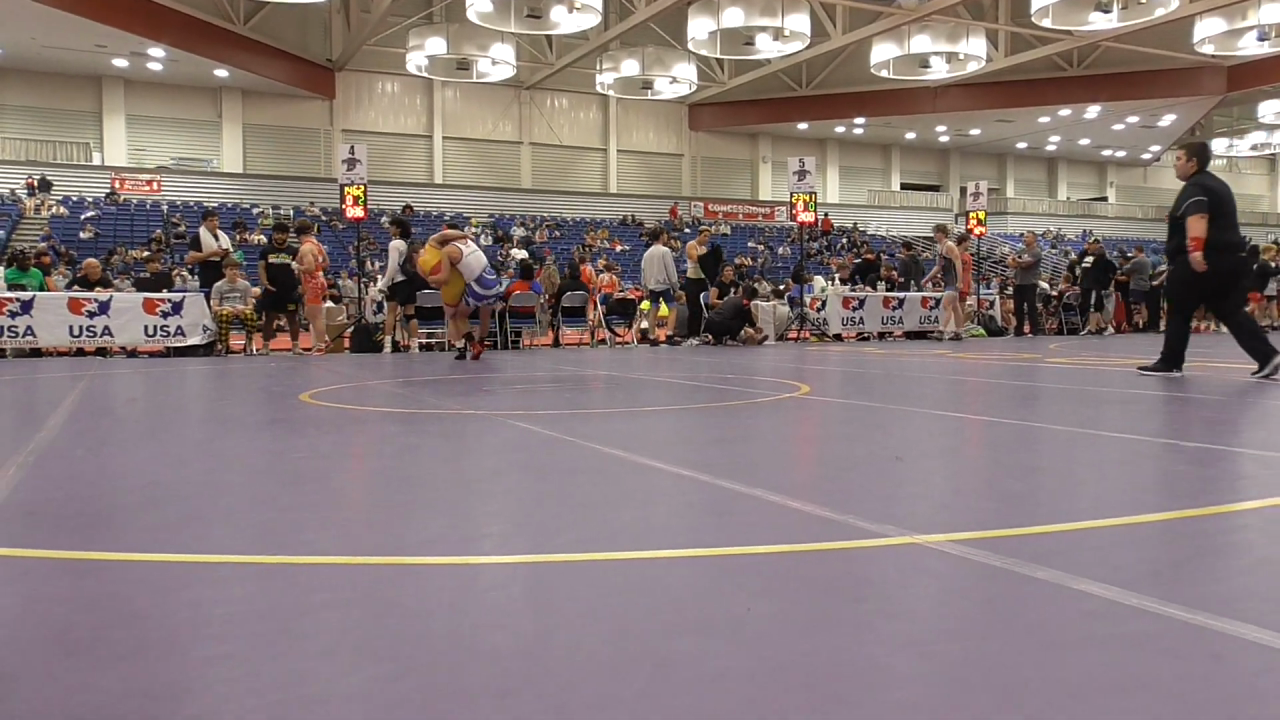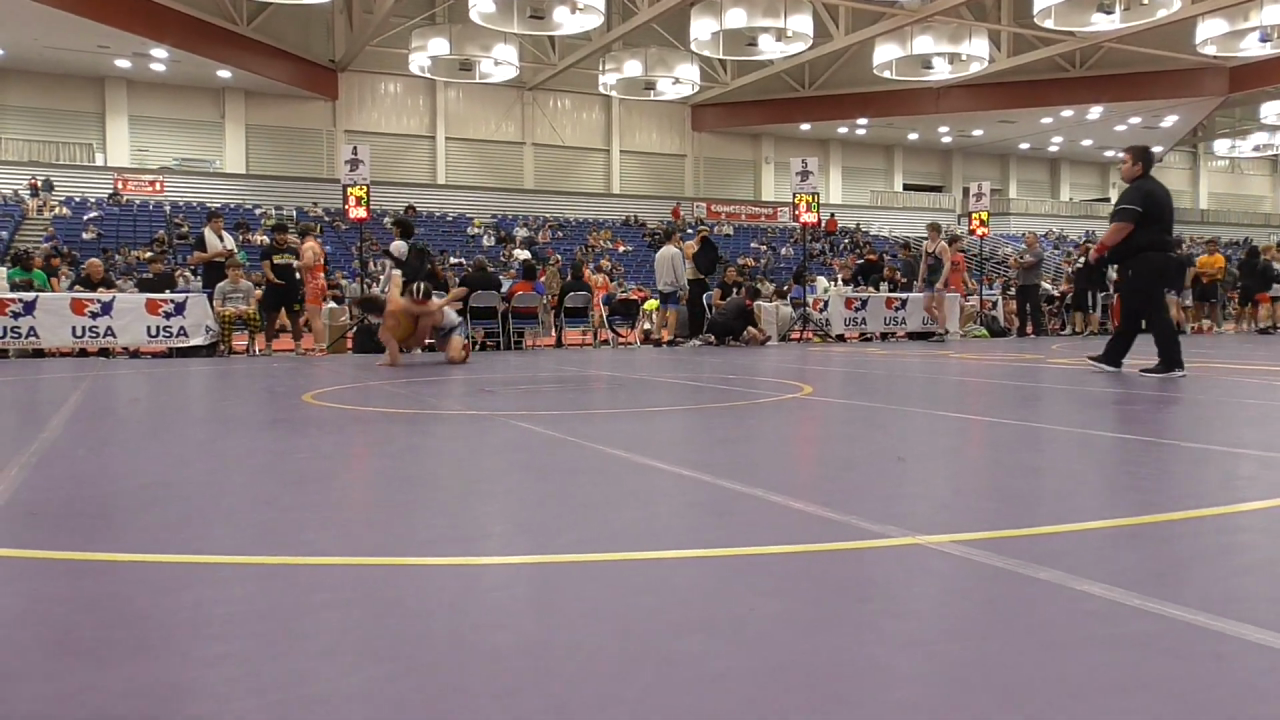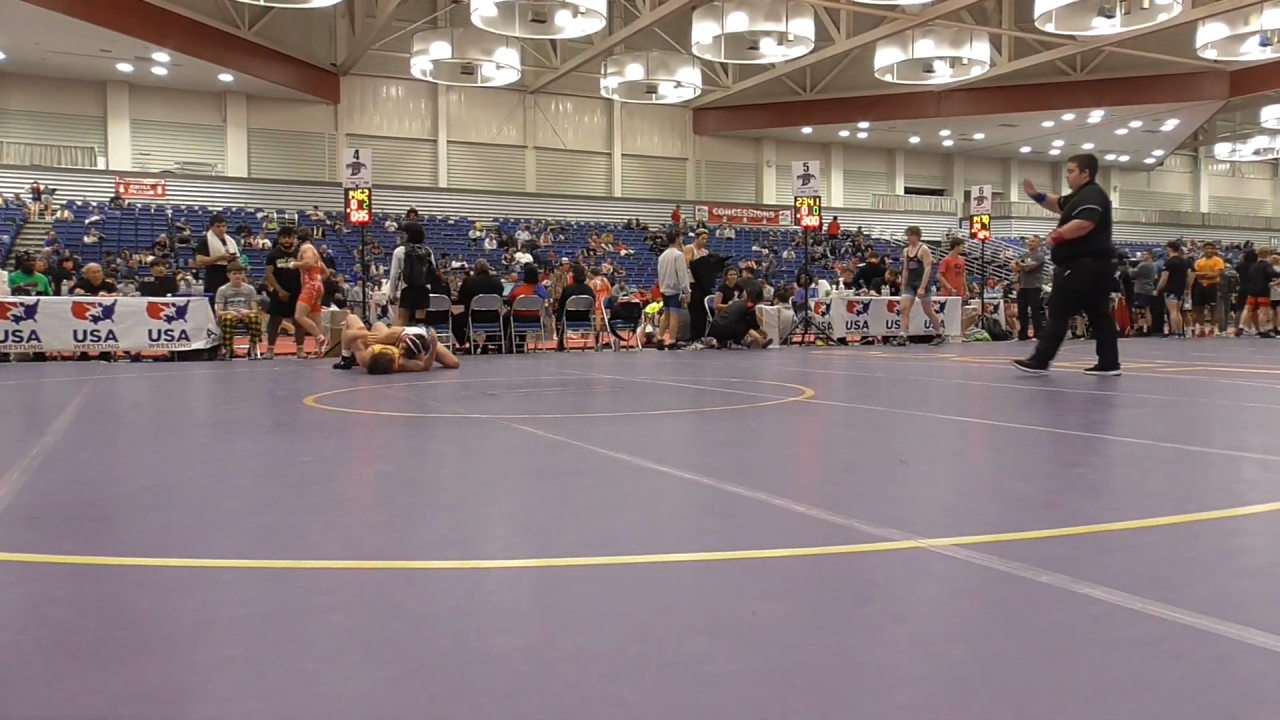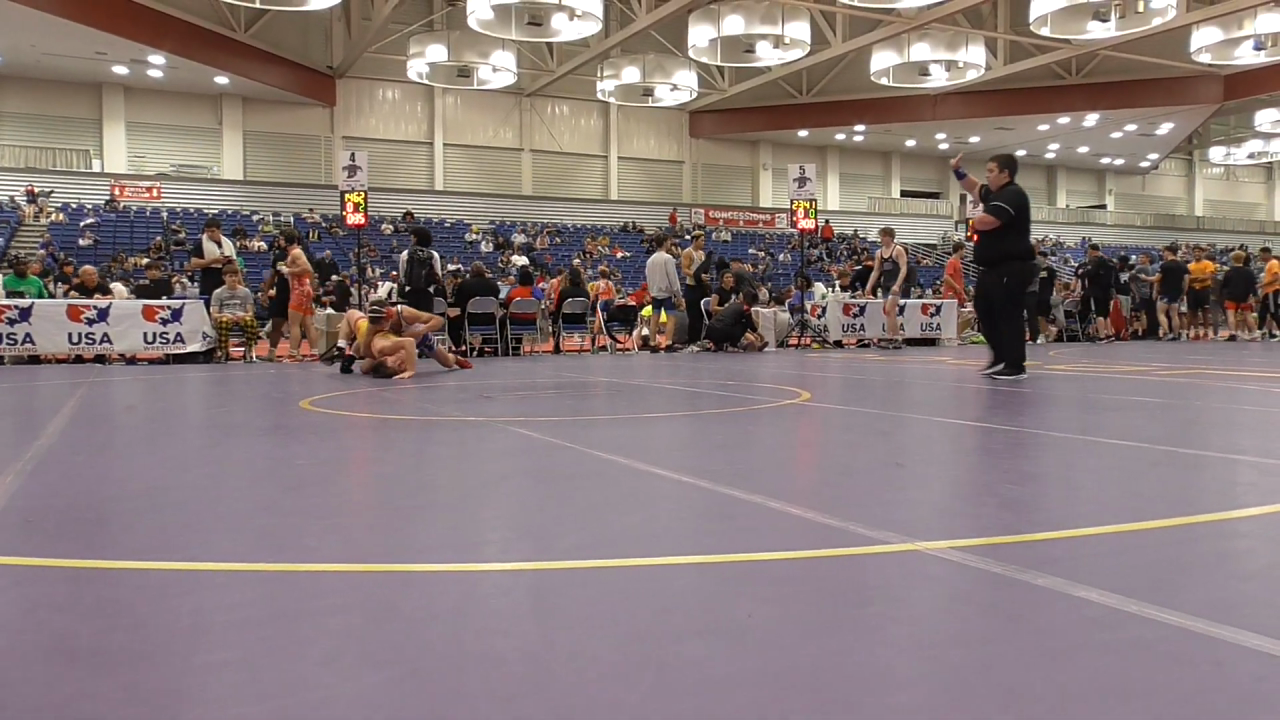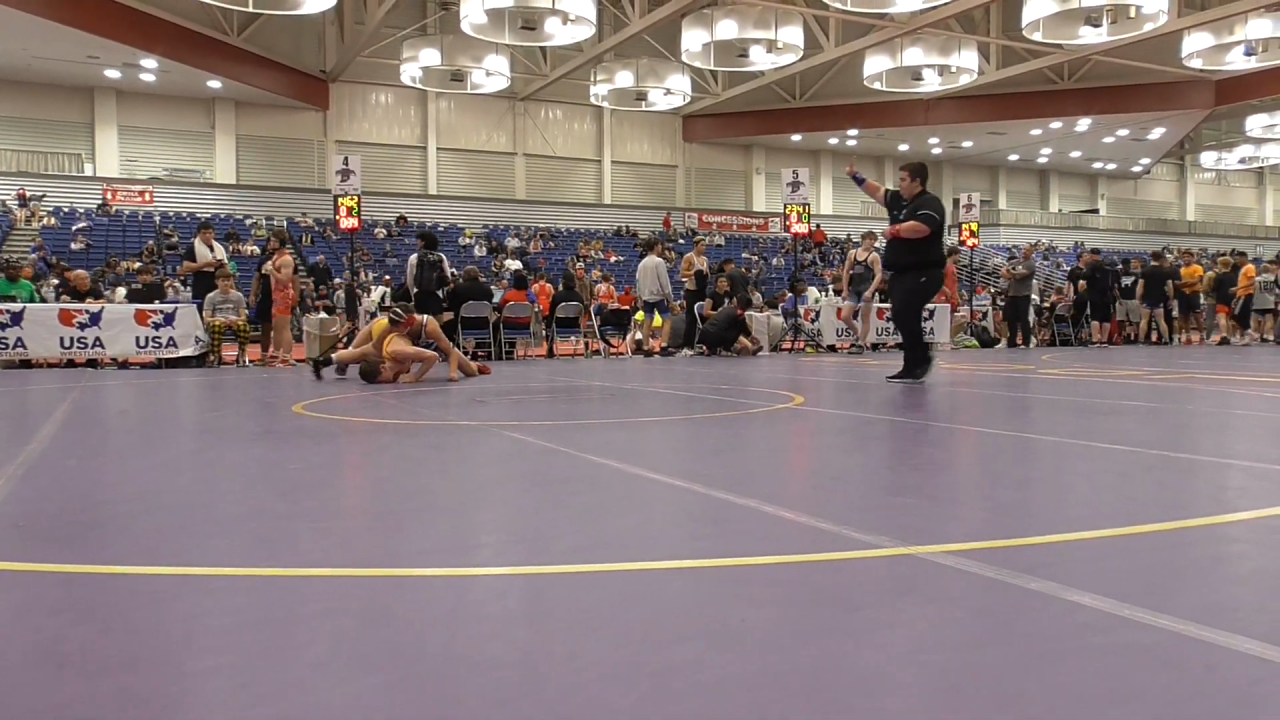
dt=0.5s
person 1, frame 1
left shoulder: (1194, 188)
right shoulder: (1217, 185)
left elbow: (1196, 218)
left wrist: (1194, 249)
left hip: (1200, 261)
right hip: (1233, 259)
left knee: (1178, 311)
right knee: (1231, 313)
left ankle: (1170, 363)
person 1, frame 2
left shoulder: (1136, 192)
right shoulder: (1157, 189)
left elbow: (1122, 227)
left wrist: (1098, 249)
left hip: (1143, 260)
right hip: (1159, 257)
left knee: (1153, 311)
right knee: (1131, 310)
left ankle: (1172, 363)
right ankle: (1111, 357)
person 1, frame 3
left shoulder: (1091, 195)
right shoulder: (1081, 195)
left elbow: (1082, 224)
right elbow: (1058, 203)
left wrist: (1055, 236)
right wrist: (1036, 194)
left hip: (1083, 265)
right hip: (1095, 265)
left knee: (1058, 312)
right knee: (1099, 314)
left ankle: (1040, 360)
right ankle: (1109, 363)
person 1, frame 4
left shoulder: (1012, 195)
right shoulder: (995, 193)
left elbow: (986, 221)
right elbow: (975, 189)
left wrist: (974, 224)
right wrist: (957, 170)
left hip: (1011, 268)
right hip: (994, 268)
left knee: (1008, 318)
right knee: (985, 313)
left ankle: (1015, 367)
right ankle: (1002, 358)
person 1, frame 5
left shoulder: (930, 203)
right shoulder: (899, 200)
left elbow: (921, 228)
right elbow: (876, 192)
left wrist: (893, 231)
right wrist: (855, 176)
left hip: (923, 274)
right hip: (902, 273)
left knee: (904, 315)
right knee: (902, 319)
left ankle: (920, 360)
right ankle: (911, 369)
